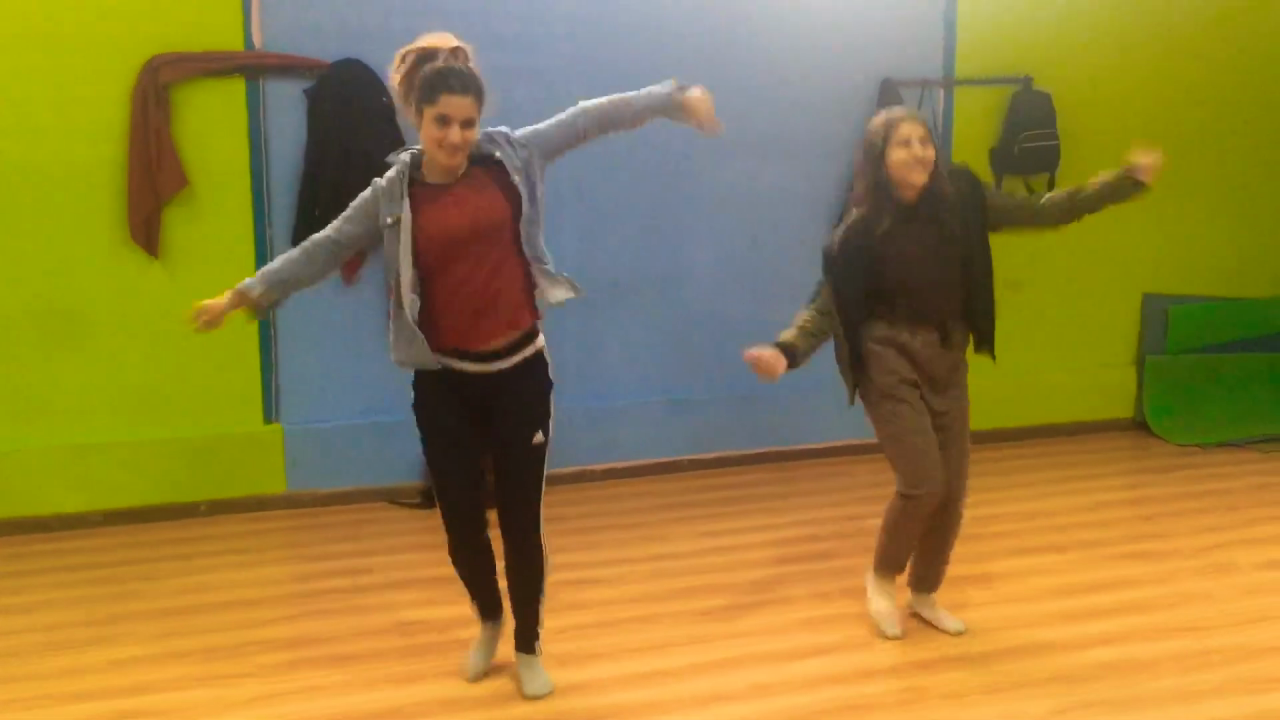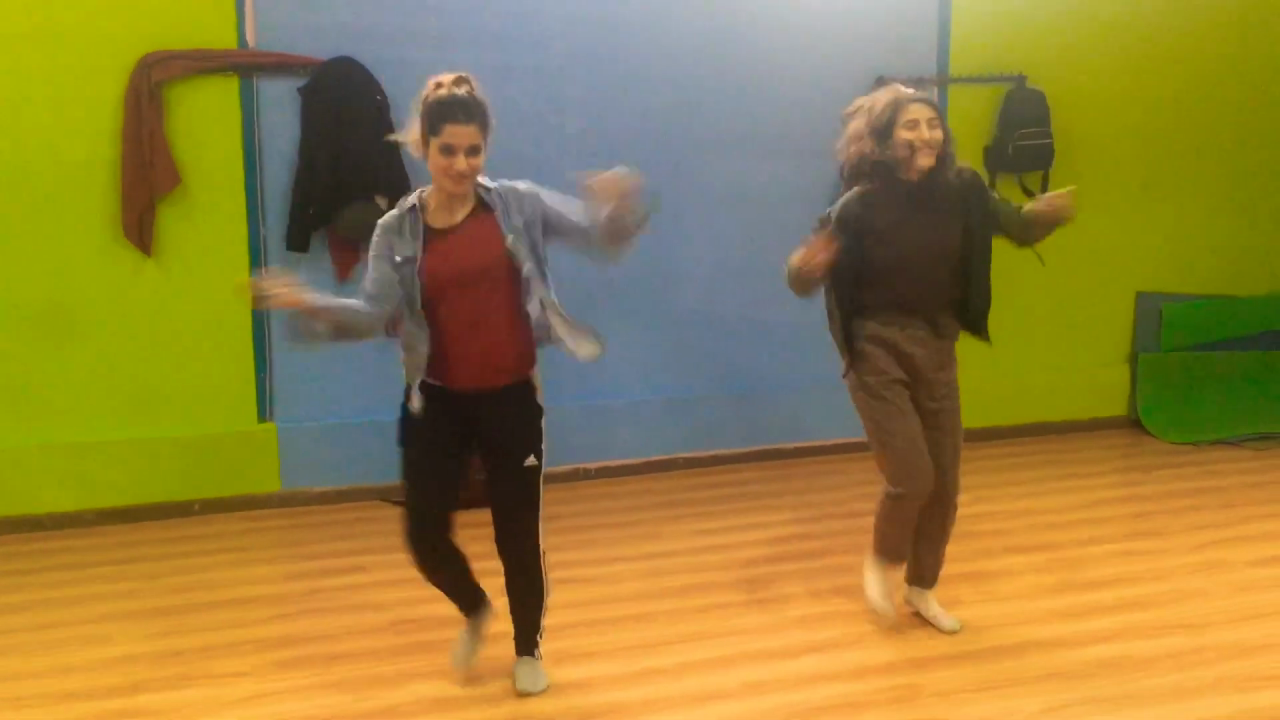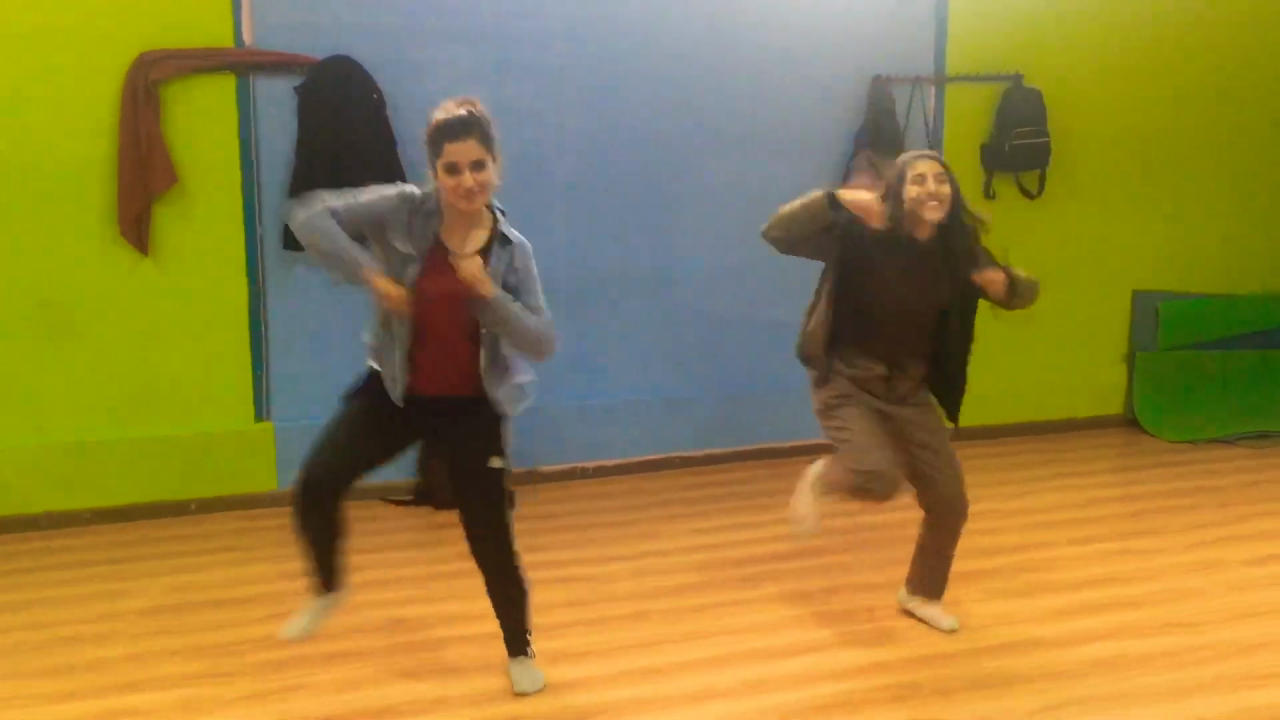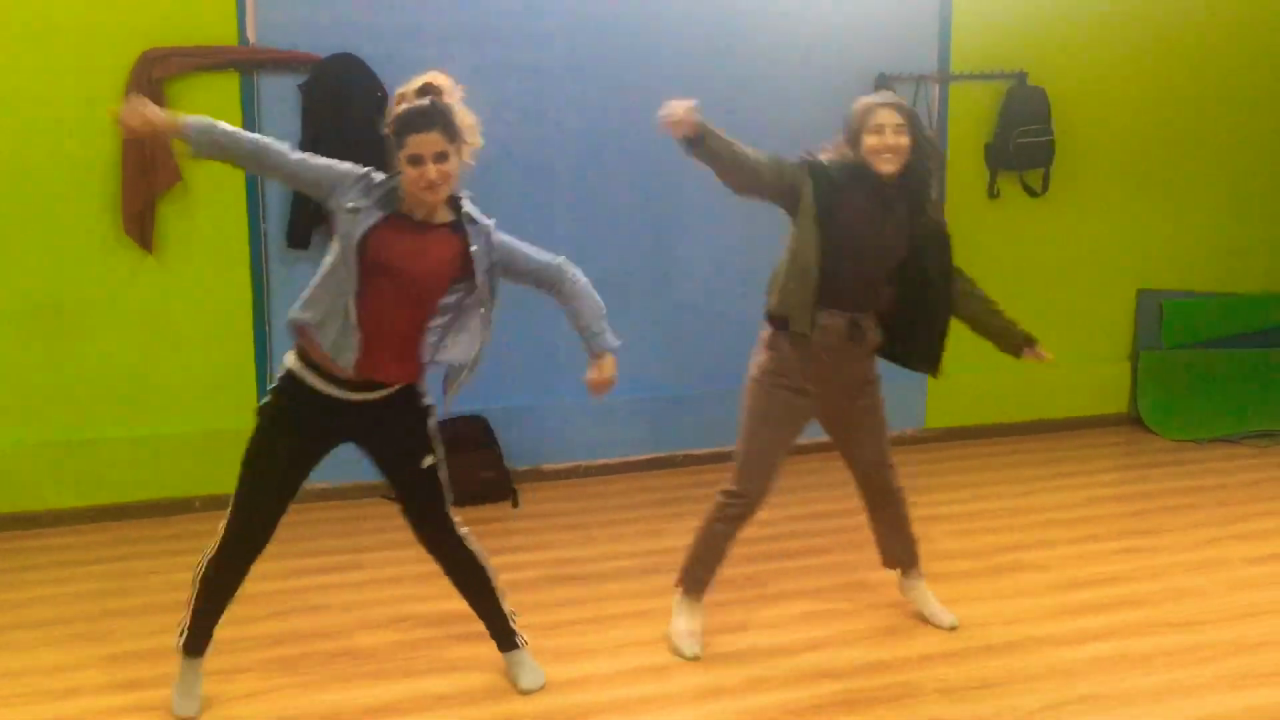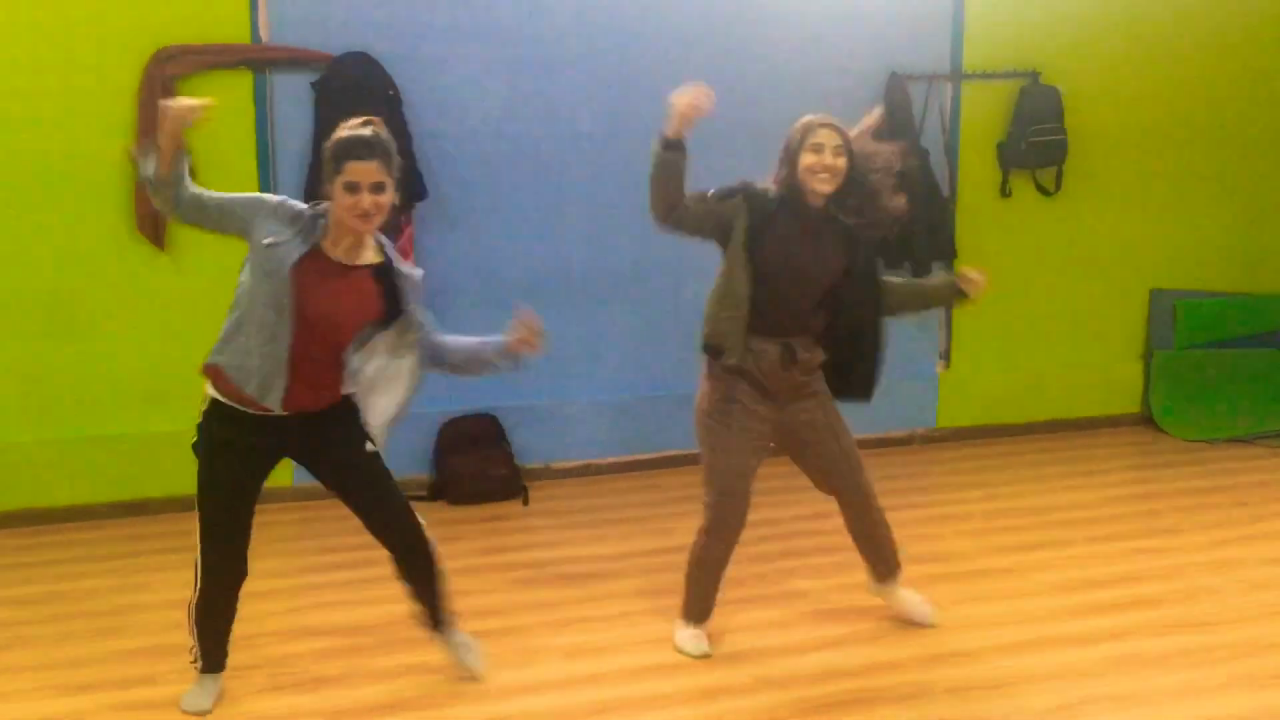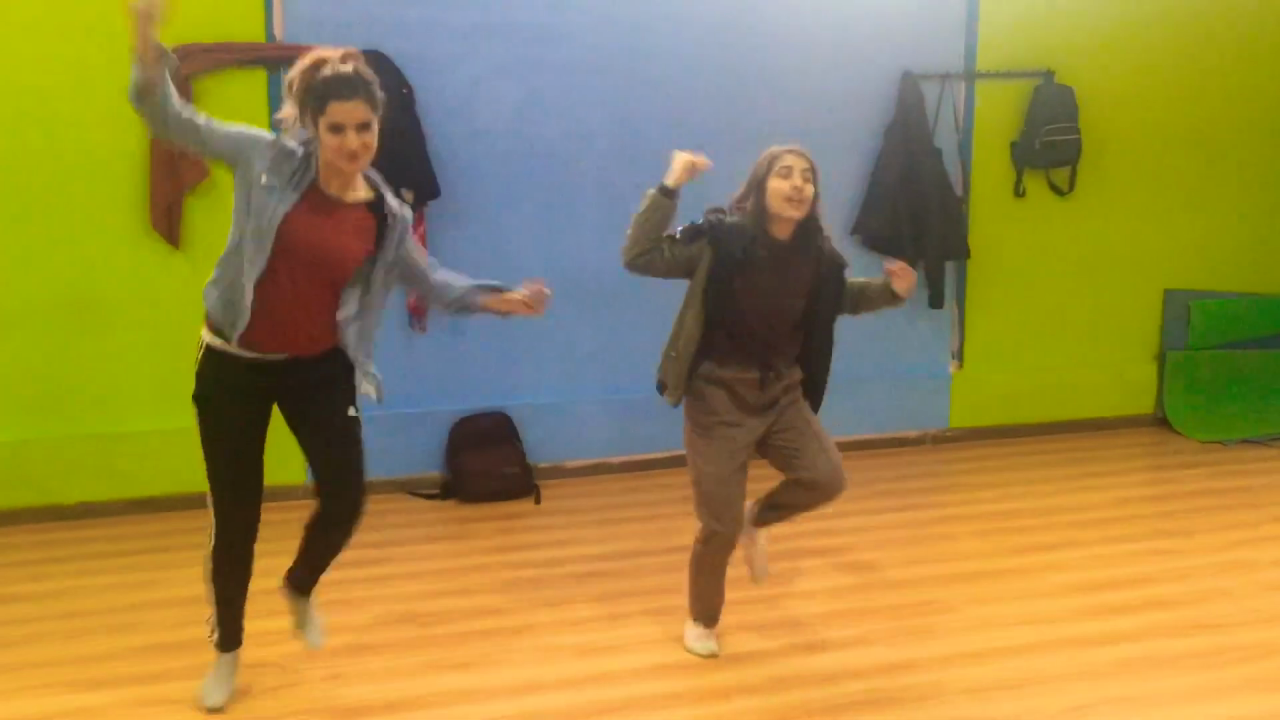
dt=0.2s
person 1, frame 1
left shoulder: (509, 154)
right shoulder: (391, 193)
left elbow: (590, 117)
right elbow: (323, 251)
left wrist: (676, 98)
right wrist: (241, 296)
left hip: (519, 370)
right hip: (444, 377)
left knee: (521, 518)
right knee: (462, 520)
left ankle: (529, 647)
right ankle: (489, 623)
person 1, frame 2
left shoulder: (517, 204)
right shoulder: (398, 230)
left elbow: (604, 241)
right elbow: (371, 315)
left wrist: (620, 208)
right wrist: (304, 302)
left hip: (509, 398)
right hip: (435, 402)
left knee: (517, 536)
right knee: (426, 540)
left ankle: (528, 650)
right ankle: (474, 613)
person 1, frame 3
left shoulder: (512, 249)
right shoulder: (403, 209)
left elbow: (539, 342)
right elbow: (310, 213)
left wrist: (487, 292)
right wrist: (371, 276)
left hip: (467, 406)
right hip: (391, 388)
left knee: (491, 541)
right knee: (314, 489)
left ankle: (519, 650)
right ankle: (326, 590)
person 1, frame 4
left shoulder: (476, 238)
right shoulder: (360, 193)
left elbow: (563, 278)
right elbow: (268, 154)
left wrist: (602, 348)
right wrist: (175, 125)
left hip: (392, 403)
right hip: (309, 391)
left knee: (440, 534)
right knee: (246, 528)
left ankle: (511, 645)
right ankle: (193, 653)
person 1, frame 5
left shoulder: (395, 280)
right shoulder: (280, 222)
left elbow: (433, 350)
right elbow: (178, 201)
left wrist: (507, 347)
right wrist: (170, 142)
left hip: (326, 416)
right hip: (237, 415)
left knee: (403, 530)
right knee: (222, 563)
left ankle: (443, 625)
right ankle: (210, 668)
person 1, frame 6
left shoulder: (387, 216)
right shoulder: (268, 160)
left elbow: (427, 282)
right elbow: (167, 118)
left wrist: (499, 298)
left hip: (319, 364)
right hip: (233, 362)
left knee: (344, 500)
right knee: (235, 519)
left ankle: (300, 589)
right ankle: (227, 651)
person 2, frame 1
left shoulder: (964, 200)
right shoulder: (862, 230)
left elbow: (1046, 212)
right elbow: (824, 308)
left wrist: (1126, 179)
right wrist: (785, 351)
left hip: (948, 364)
right hip: (890, 366)
left knee: (949, 492)
right knee: (923, 485)
left ankle: (924, 595)
right ankle: (882, 581)
person 2, frame 2
left shoulder: (961, 193)
right shoulder: (861, 206)
left elbow: (1023, 227)
right elbow: (804, 281)
left wrist: (1050, 209)
right wrist: (804, 265)
left hip: (937, 355)
right hip: (878, 355)
left knee: (945, 485)
right knee: (911, 481)
left ankle: (921, 591)
right ankle: (882, 562)
person 2, frame 3
left shoulder: (960, 250)
right shoulder: (859, 238)
left elbow: (1024, 292)
right elbow: (777, 233)
left wrist: (1006, 282)
right wrist: (836, 201)
left hip: (909, 390)
right hip: (847, 385)
left knee: (952, 502)
right knee: (875, 478)
left ankle: (921, 594)
right ankle: (823, 478)
person 2, frame 4
left shoulder: (914, 212)
right shoulder: (821, 184)
left elbow: (952, 286)
right elbow: (741, 171)
left wrist: (1016, 340)
right wrist: (697, 133)
left hip: (853, 361)
right hip: (791, 355)
left knee: (879, 480)
right knee: (748, 488)
left ankle: (911, 582)
right ankle: (689, 601)
person 2, frame 5
left shoulder: (848, 230)
right shoulder: (753, 211)
left elbow: (876, 297)
right elbow: (671, 212)
left wrist: (951, 286)
right wrist: (674, 137)
left hip: (804, 380)
right hip: (738, 380)
left knee: (855, 490)
right knee: (726, 512)
left ankle: (889, 584)
right ankle: (692, 618)
person 2, frame 6
left shoulder: (817, 255)
right shoulder: (720, 239)
left elbow: (841, 298)
right elbow: (639, 257)
left wrist: (890, 289)
right wrist: (669, 186)
left hip: (782, 394)
right hip: (717, 395)
left knee: (825, 479)
right knee: (720, 524)
left ankle: (758, 520)
right ankle: (701, 620)
